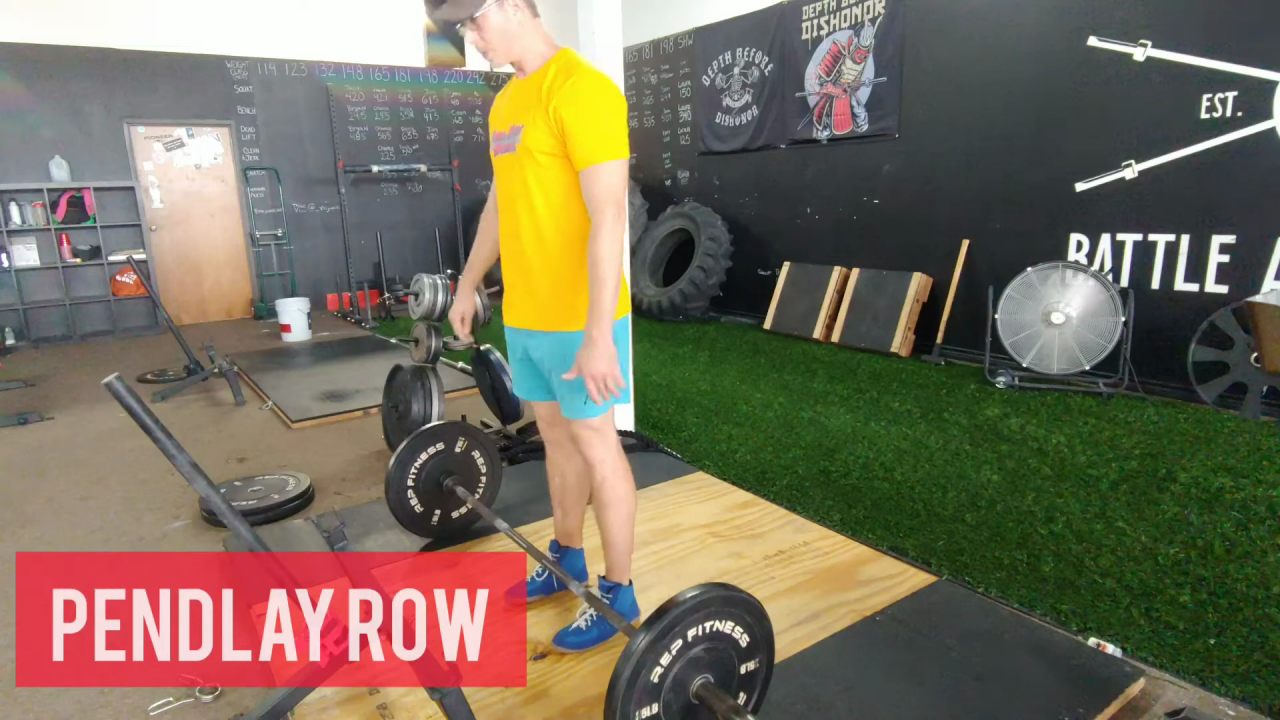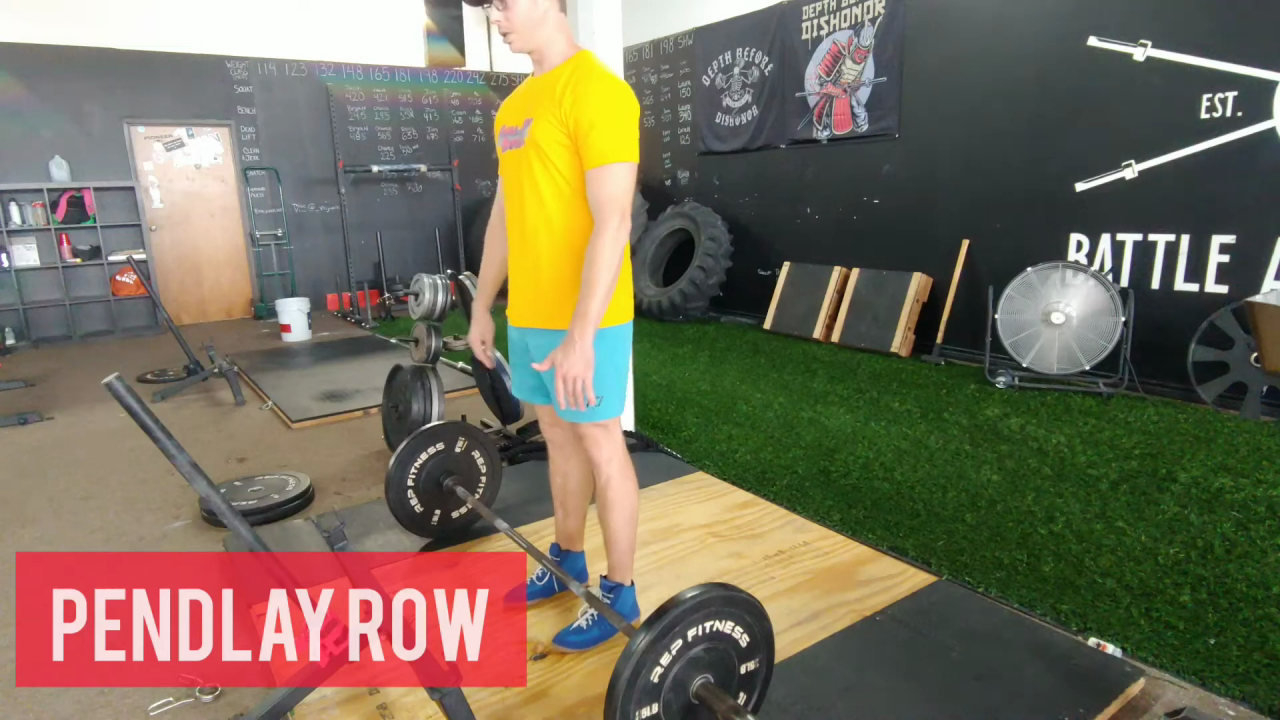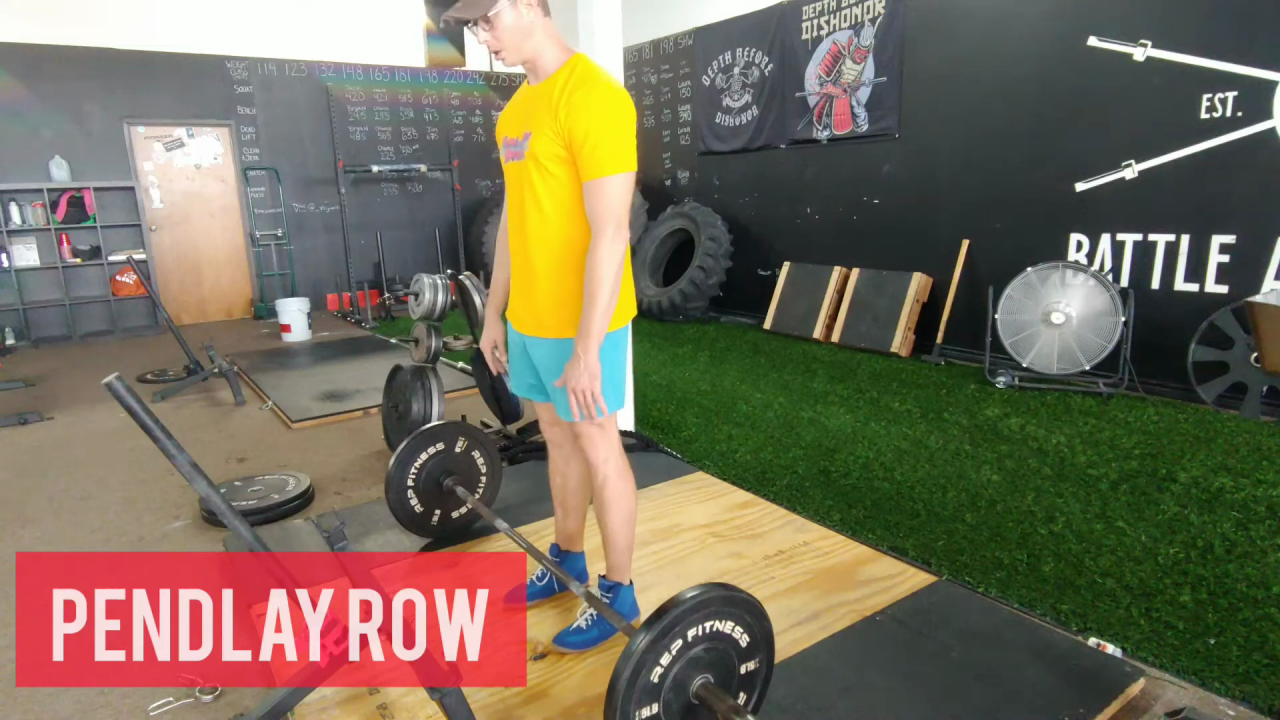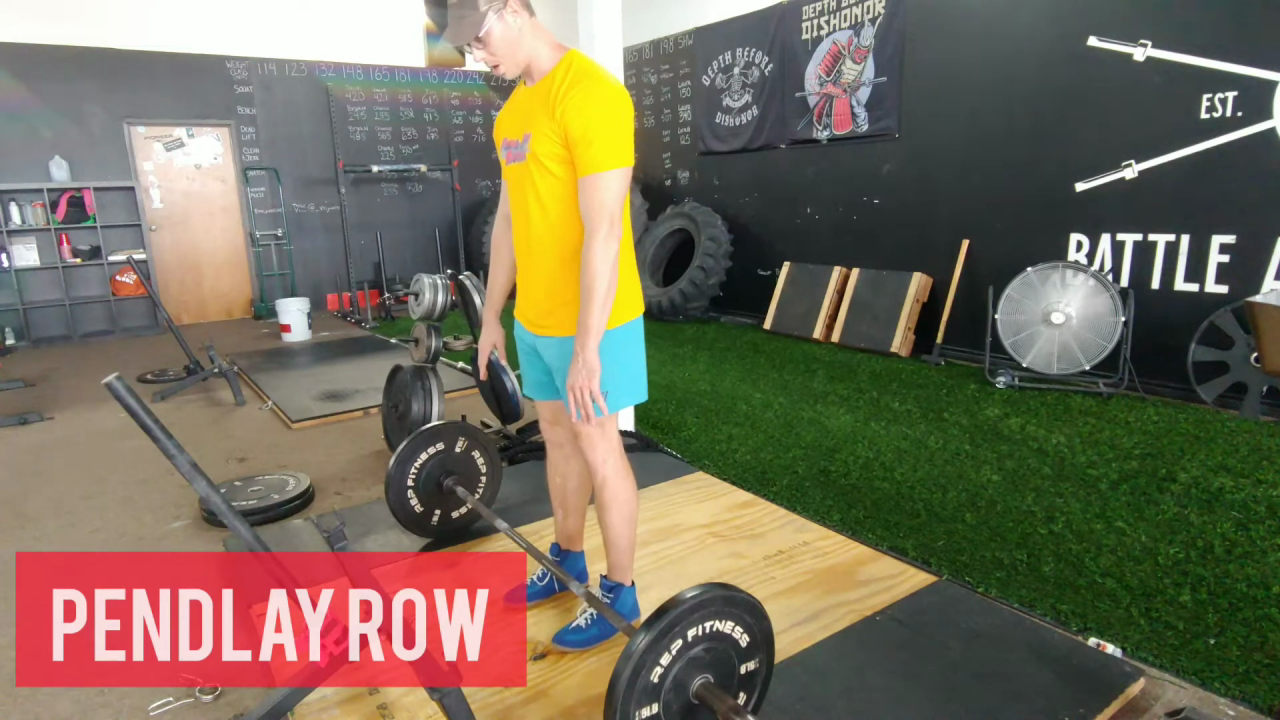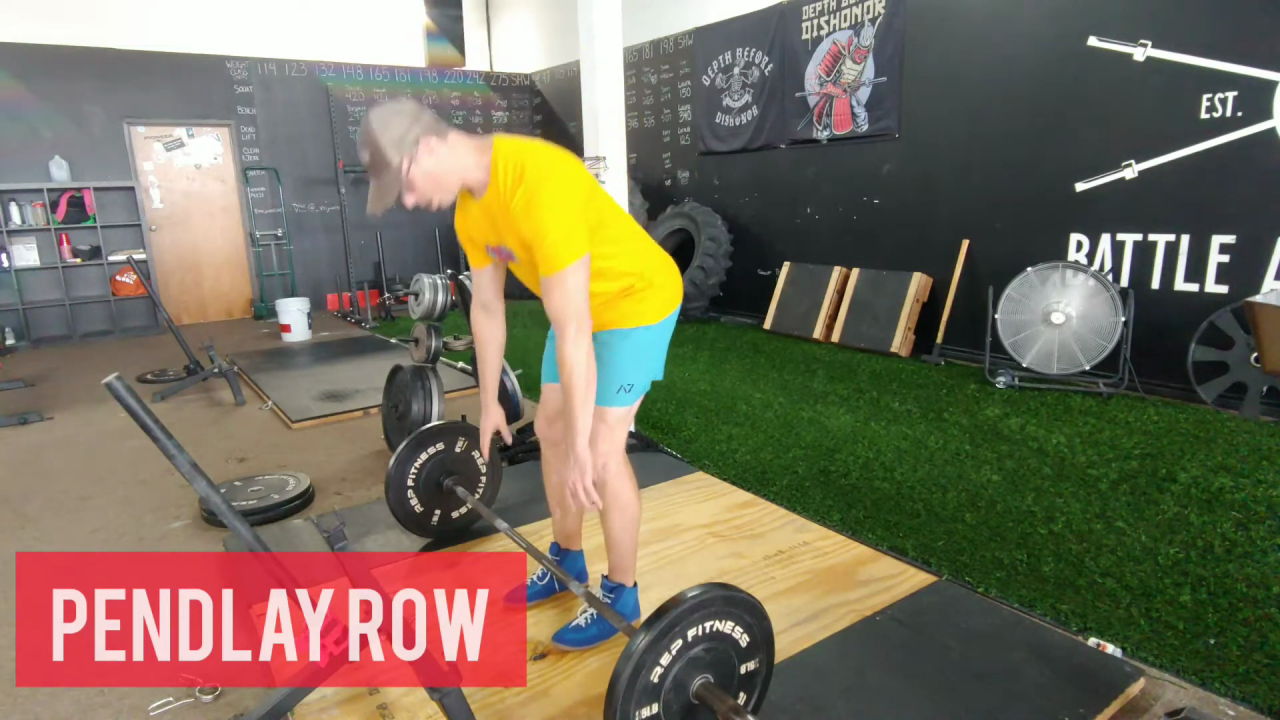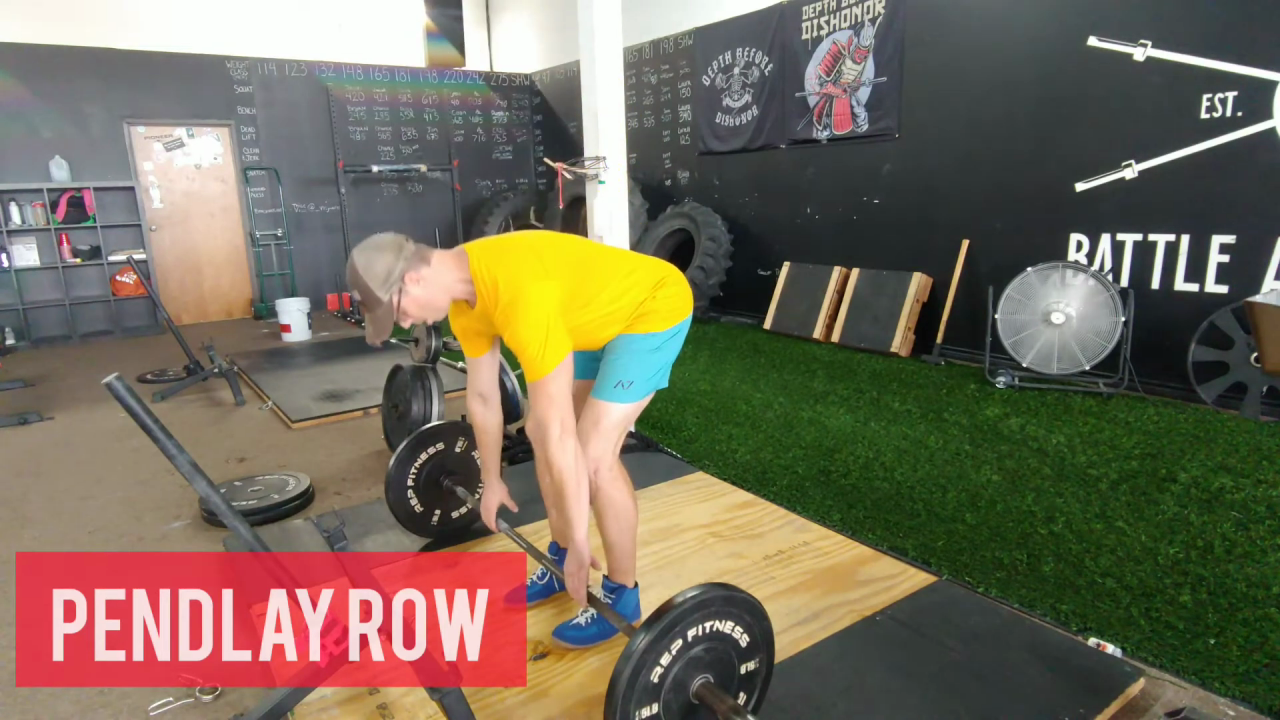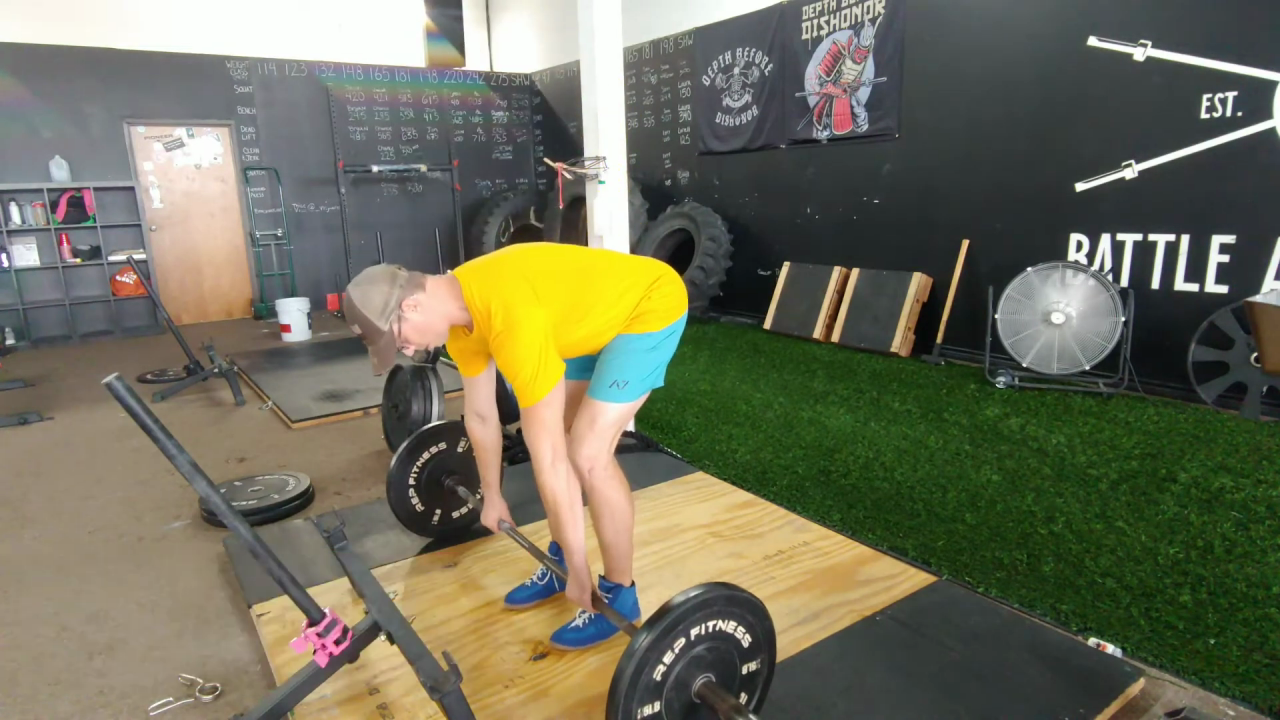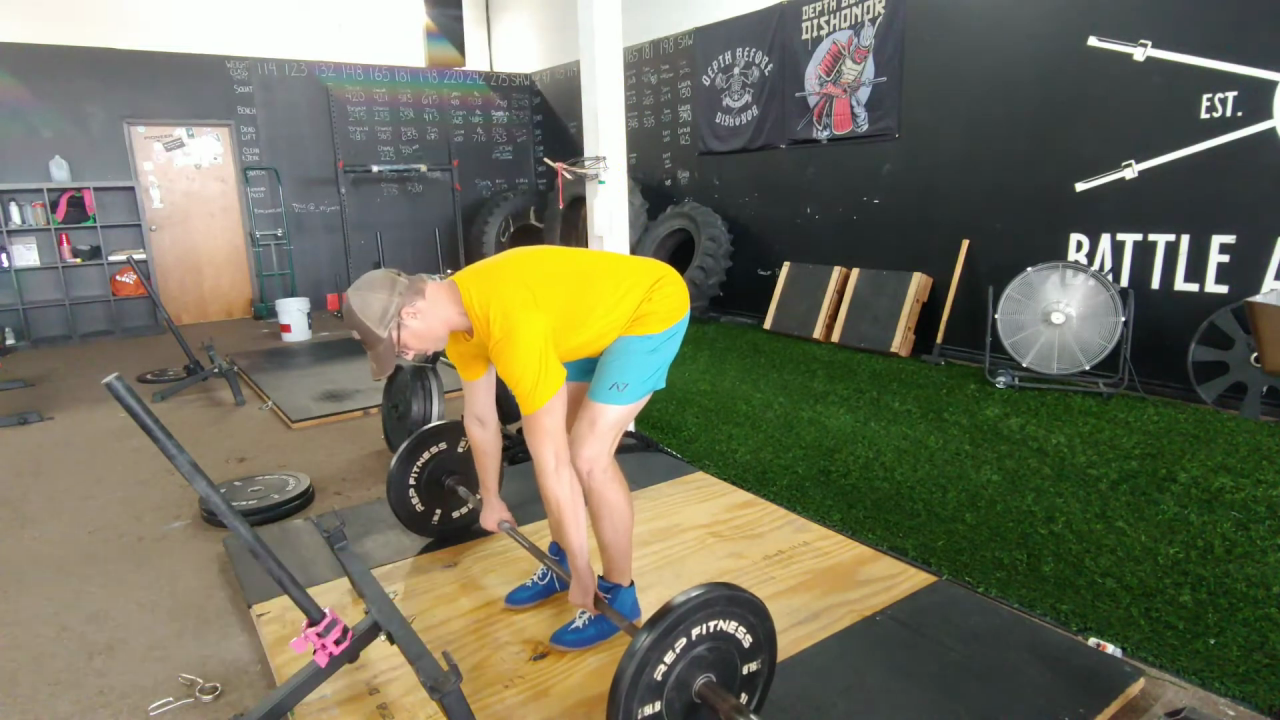
dt=0.5s
person 1, frame 1
left shoulder: (582, 90)
right shoulder: (507, 100)
left elbow: (609, 218)
left wrist: (598, 332)
right wrist: (467, 284)
left hip: (576, 313)
right hip: (528, 309)
left knee: (594, 443)
right knee: (556, 434)
left ankle: (618, 594)
right ankle: (566, 558)
person 1, frame 2
left shoulder: (597, 91)
right shoulder: (516, 103)
left elbow: (612, 224)
left wrist: (580, 335)
right wrist: (480, 307)
left hip: (582, 317)
right hip: (529, 311)
left knee: (598, 443)
right knee: (558, 435)
left ankle: (619, 594)
right ankle: (568, 560)
person 1, frame 3
left shoulder: (594, 98)
right shoulder: (517, 108)
left elbow: (610, 234)
left wrist: (588, 347)
right wrist: (494, 312)
left hip: (579, 320)
right hip: (530, 315)
left knee: (597, 445)
right knee: (559, 437)
left ankle: (618, 592)
right ankle: (567, 561)
person 1, frame 4
left shoulder: (591, 94)
right shoulder: (514, 108)
left elbow: (603, 231)
left wrist: (588, 347)
right wrist: (492, 314)
left hip: (590, 319)
right hip: (536, 315)
left knee: (596, 446)
right knee: (558, 436)
left ankle: (619, 594)
right ankle: (567, 561)
person 1, frame 5
left shoulder: (539, 189)
right shoulder: (469, 206)
left elbow: (572, 330)
right elbow: (486, 306)
left wrist: (580, 448)
right wrist: (489, 400)
left hip: (637, 301)
right hip: (587, 307)
left knee: (601, 448)
right knee: (549, 428)
left ankle: (620, 596)
right ankle: (567, 562)
person 1, frame 6
left shoulder: (521, 297)
right shoulder: (462, 294)
left elbow: (561, 433)
right elbow: (482, 396)
left wrist: (578, 543)
right wrist: (491, 480)
left hip: (654, 308)
right hip: (601, 314)
left knee: (593, 454)
right knee: (537, 432)
left ankle: (621, 596)
right ankle: (559, 562)
person 1, frame 7
left shoulder: (512, 323)
right shoulder: (457, 309)
left elbow: (551, 459)
right elbow: (480, 415)
left wrist: (578, 569)
right wrist: (491, 496)
left hip: (650, 305)
right hip: (601, 309)
left knee: (588, 454)
right knee: (546, 432)
left ankle: (619, 595)
right ankle: (558, 563)
person 1, frame 8
left shoulder: (512, 328)
right shoulder: (457, 311)
left elbow: (554, 464)
right elbow: (480, 419)
left wrist: (582, 574)
right wrist: (490, 499)
left hip: (652, 307)
right hip: (603, 310)
left knee: (588, 455)
right knee: (546, 434)
left ankle: (619, 594)
right ankle: (560, 562)
